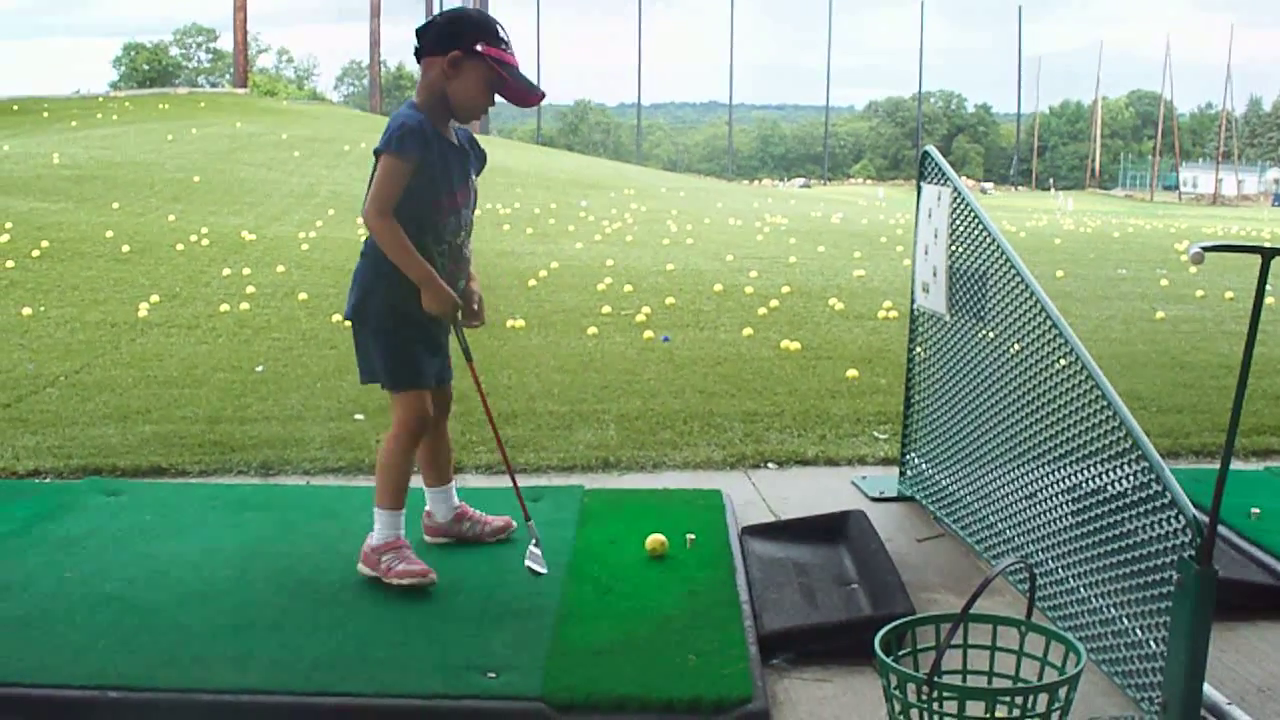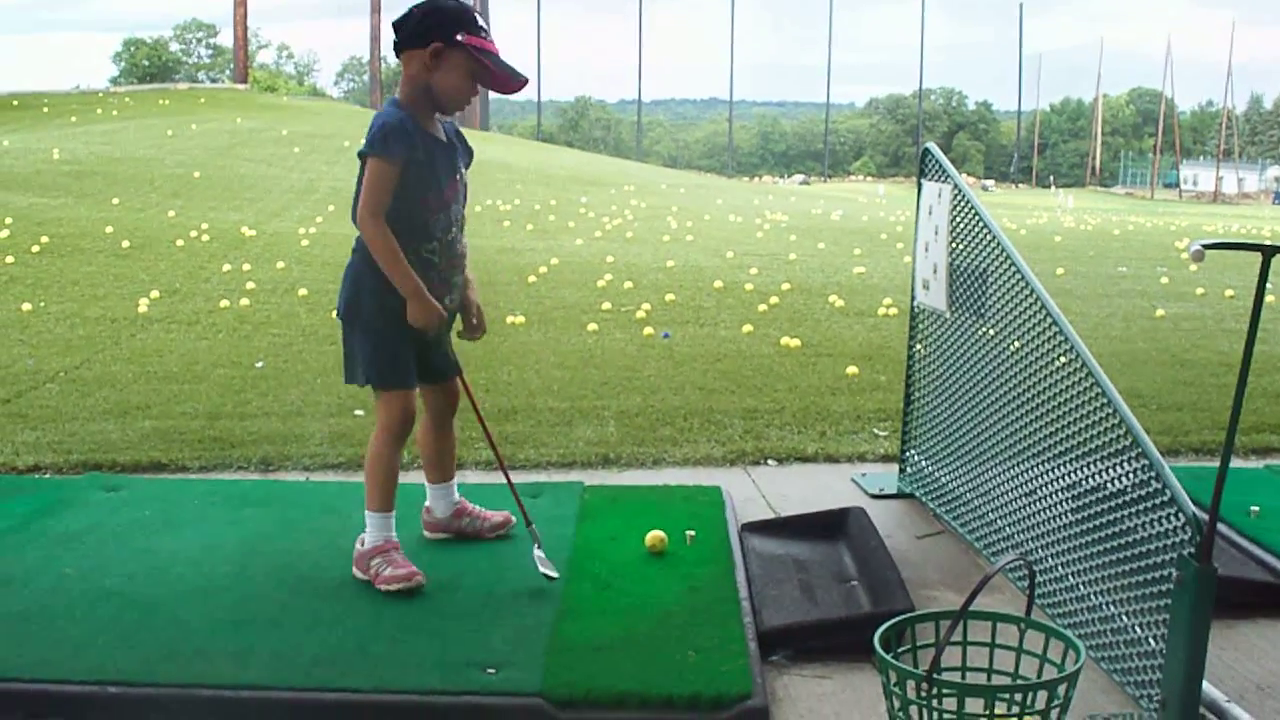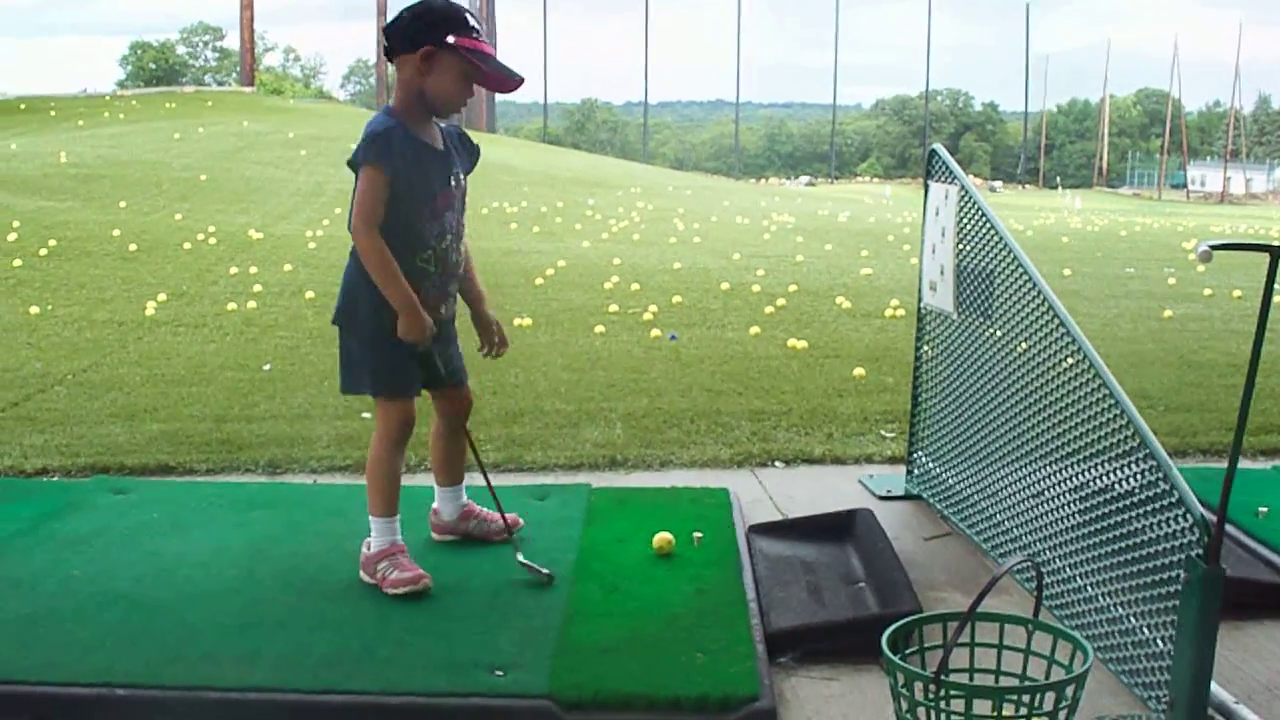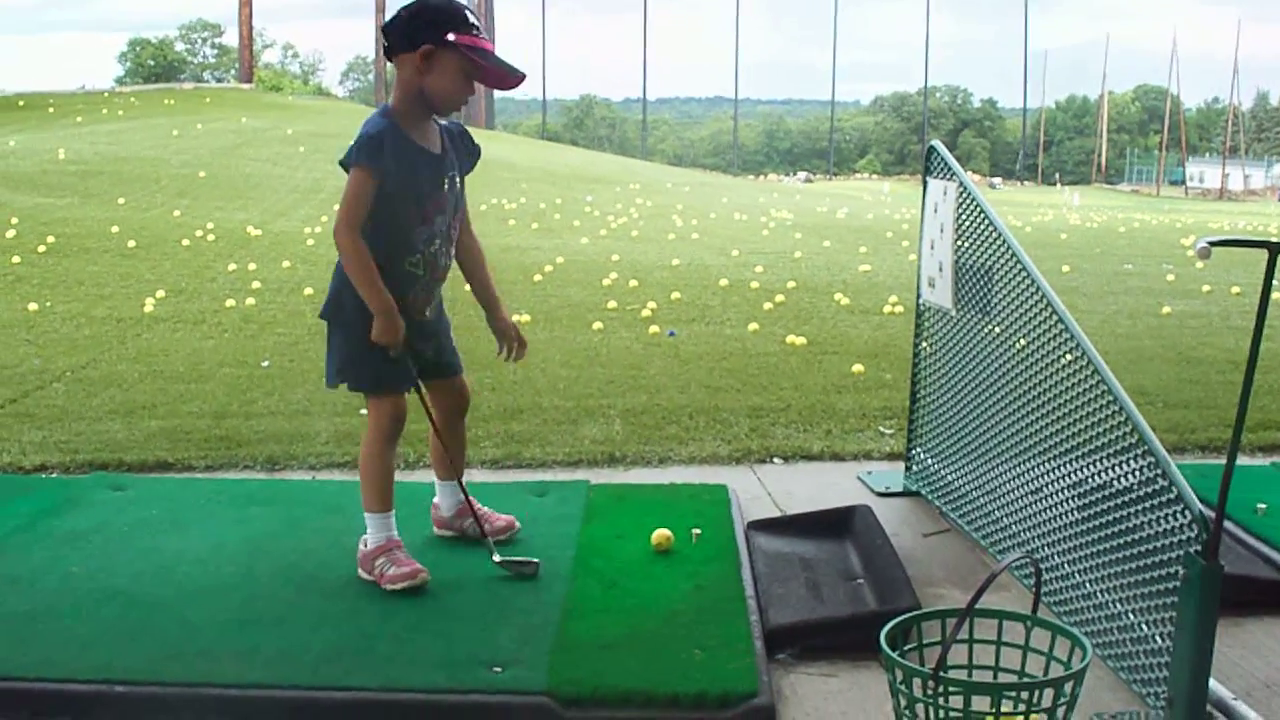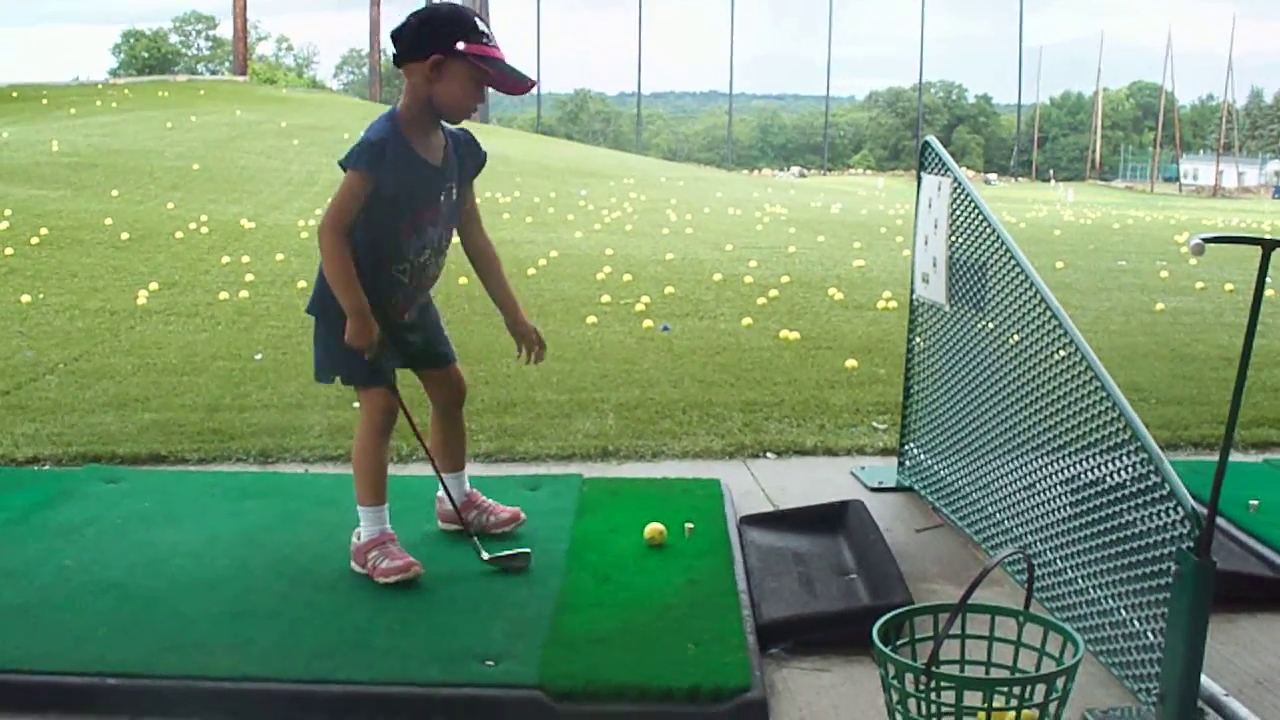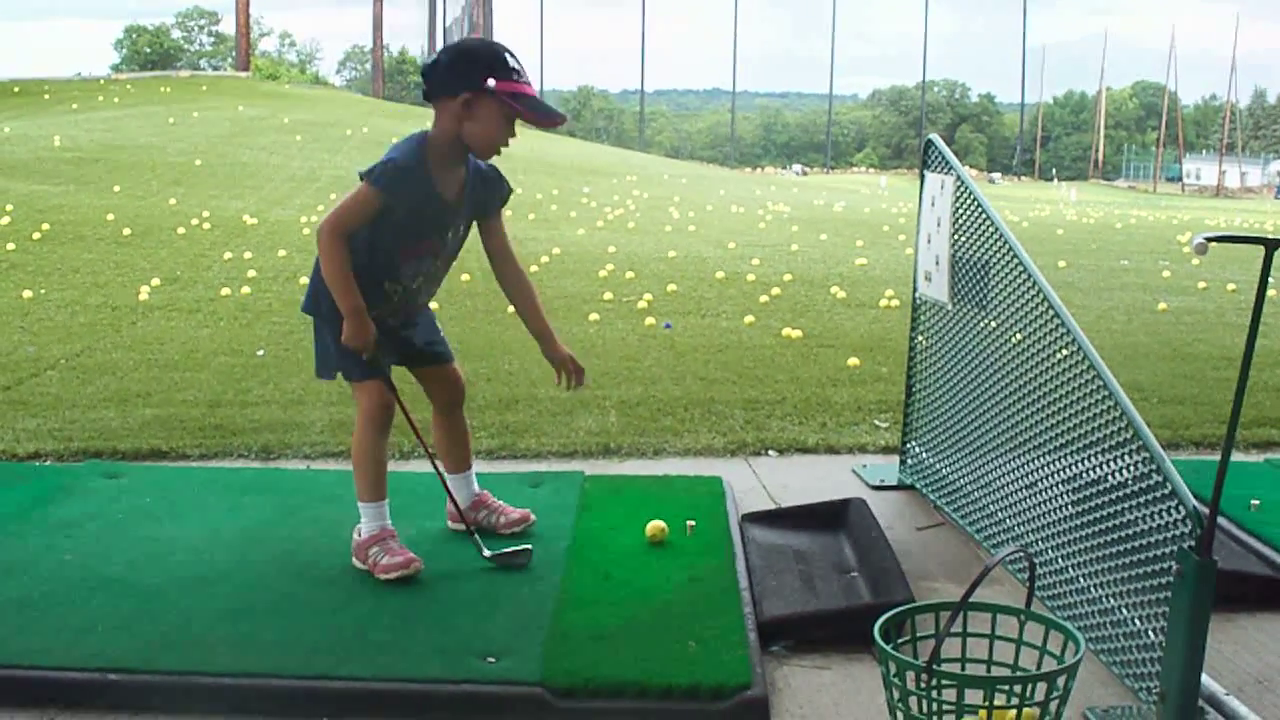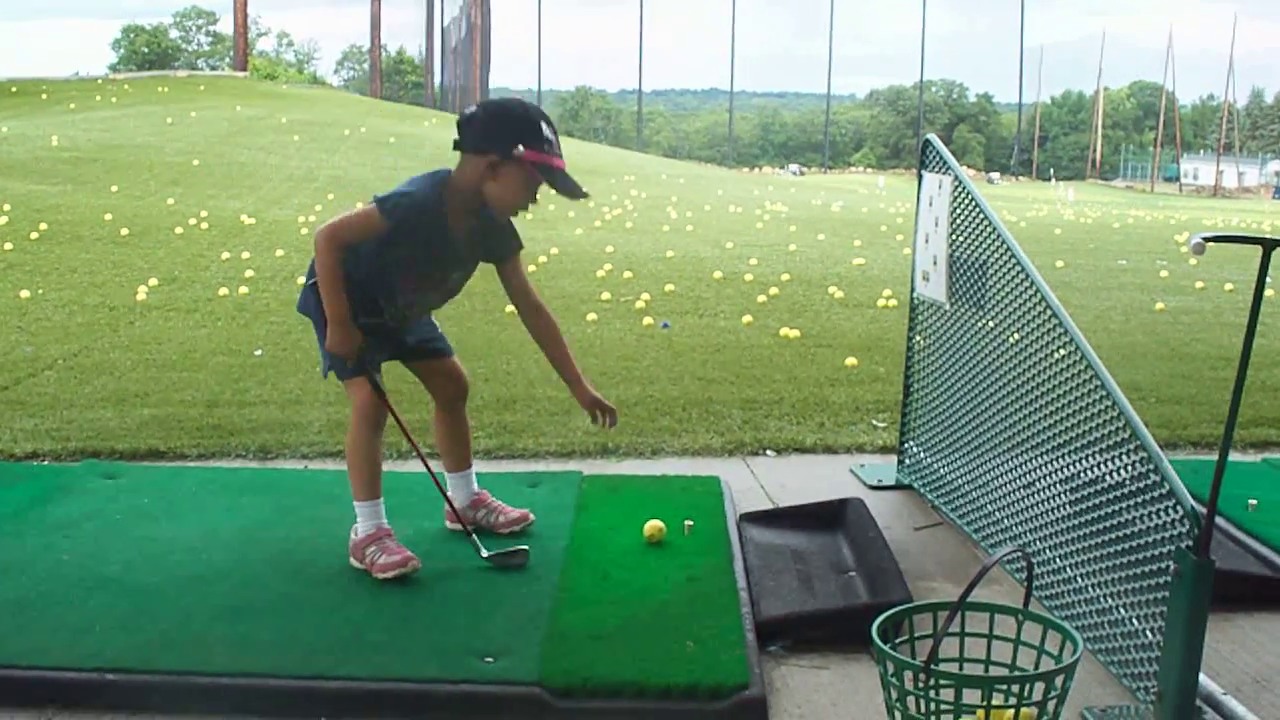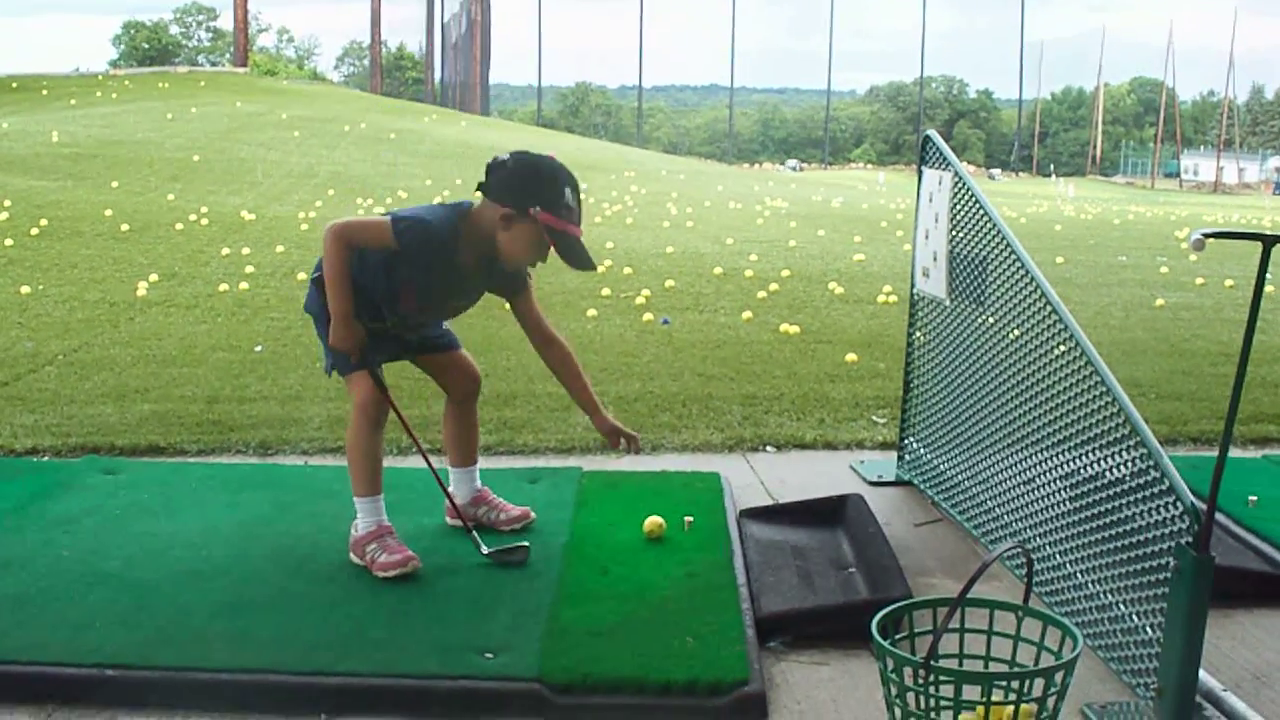
dt=0.1s
person 1, frame 1
left shoulder: (459, 143)
right shoulder: (410, 130)
right elbow: (377, 214)
left wrist: (467, 282)
right wrist: (432, 285)
left hip: (424, 301)
right hip: (392, 298)
left knee: (438, 404)
right knee: (415, 410)
left ankle: (443, 510)
right ankle: (383, 540)
person 1, frame 2
left shoulder: (448, 138)
right shoulder: (394, 129)
right elbow: (369, 219)
left wrist: (466, 296)
right wrist: (416, 295)
left hip: (430, 301)
right hip: (386, 300)
left knee: (447, 400)
right knee: (399, 410)
left ankle: (443, 506)
right ankle: (375, 544)
person 1, frame 3
left shoulder: (452, 142)
right shoulder: (386, 138)
right elbow: (364, 230)
left wrist: (481, 308)
right wrist: (406, 309)
left hip: (431, 309)
right hip: (381, 308)
left knee: (458, 403)
right knee: (397, 417)
left ankle: (451, 509)
right ankle: (380, 547)
person 1, frame 4
left shoulder: (452, 142)
right shoulder: (380, 140)
left elbow: (462, 234)
right elbow: (346, 232)
left wrist: (497, 313)
right wrist: (384, 313)
left hip: (422, 304)
right hip: (366, 307)
left knee: (454, 398)
right knee: (388, 413)
left ankle: (451, 506)
right ankle: (377, 543)
person 1, frame 5
left shoulder: (459, 149)
right shoulder: (382, 146)
left elbow: (475, 237)
right elbow: (331, 230)
left wrist: (515, 316)
right wrist: (357, 314)
left hip: (411, 299)
right hip: (359, 300)
left knee: (450, 387)
right knee: (380, 404)
left ankle: (458, 499)
right ankle: (370, 536)
person 1, frame 6
left shoulder: (481, 182)
right shoulder: (403, 169)
left elbow: (507, 268)
right elbow: (331, 232)
left wrist: (551, 346)
right wrist: (355, 319)
left hip: (403, 301)
right hip: (350, 297)
left knee: (450, 386)
right knee: (377, 403)
left ankle: (465, 500)
right ankle: (372, 535)
person 1, frame 7
left shoulder: (492, 229)
right shoulder: (417, 204)
left elbow: (531, 308)
right elbow: (328, 237)
left wrist: (579, 385)
right wrist: (338, 323)
left hip: (401, 308)
right hip: (346, 302)
left knee: (452, 382)
right knee: (368, 402)
left ankle: (465, 500)
right ankle: (368, 533)
person 1, frame 8
left shoulder: (501, 263)
right shoulder: (431, 233)
left elbow: (546, 339)
right elbow: (336, 234)
left wrist: (599, 416)
right wrist: (343, 321)
left hip: (402, 310)
right hip: (343, 295)
left knee: (464, 378)
right knee: (369, 395)
left ankle: (465, 495)
right ankle: (369, 530)
